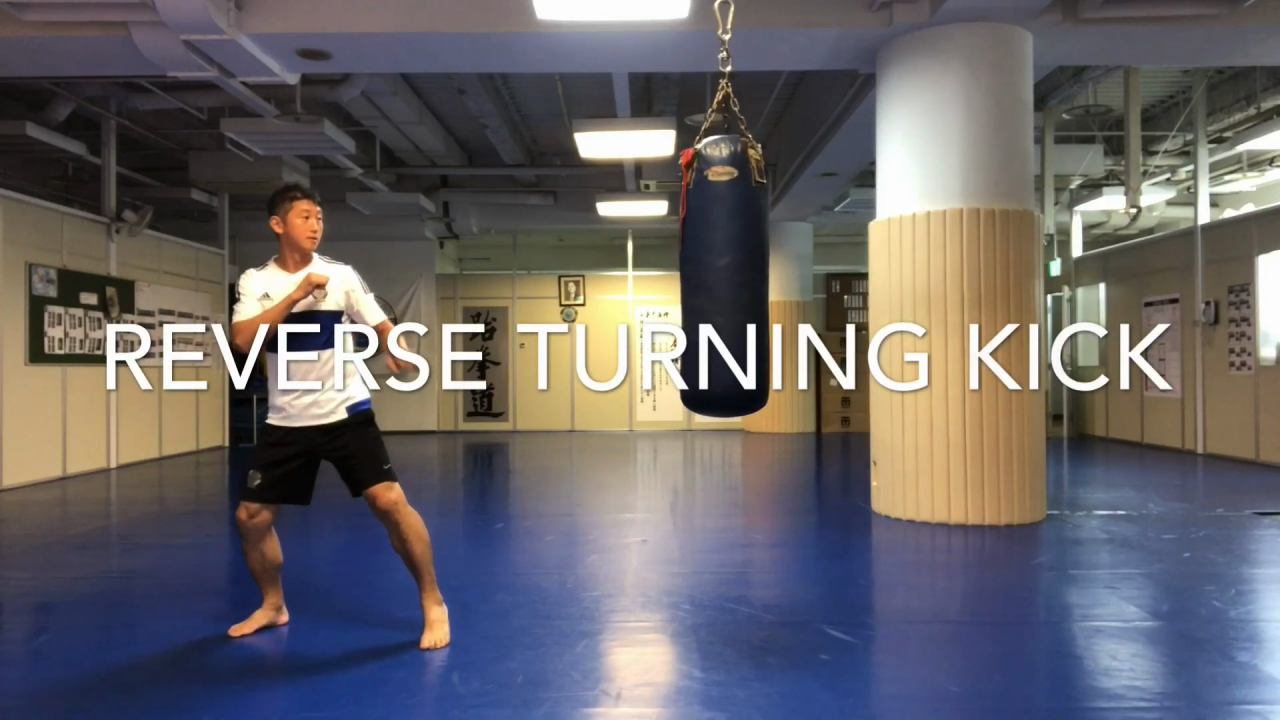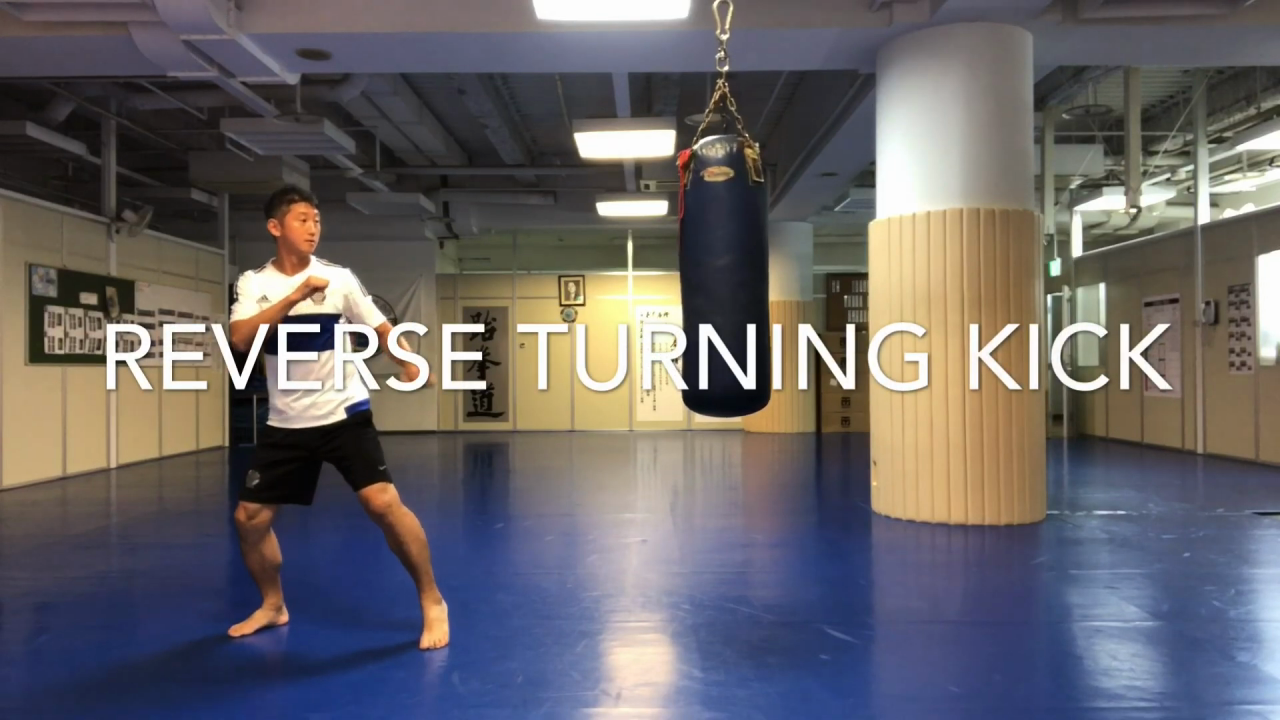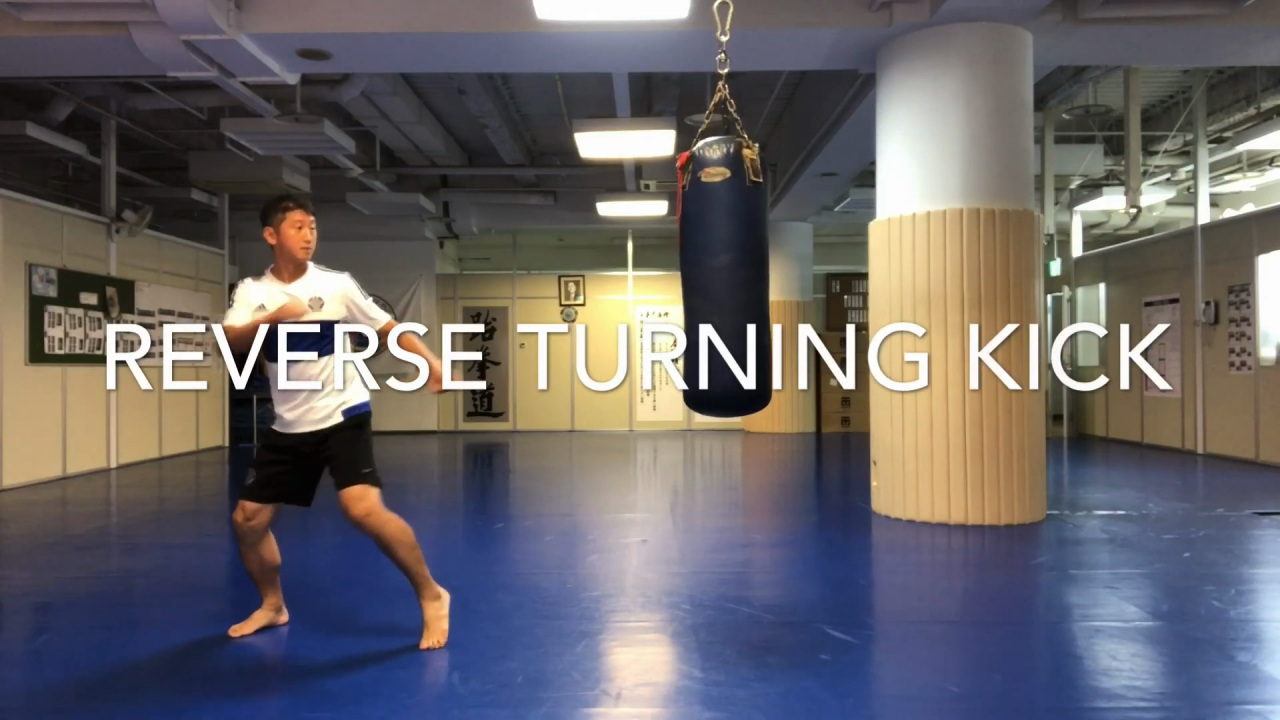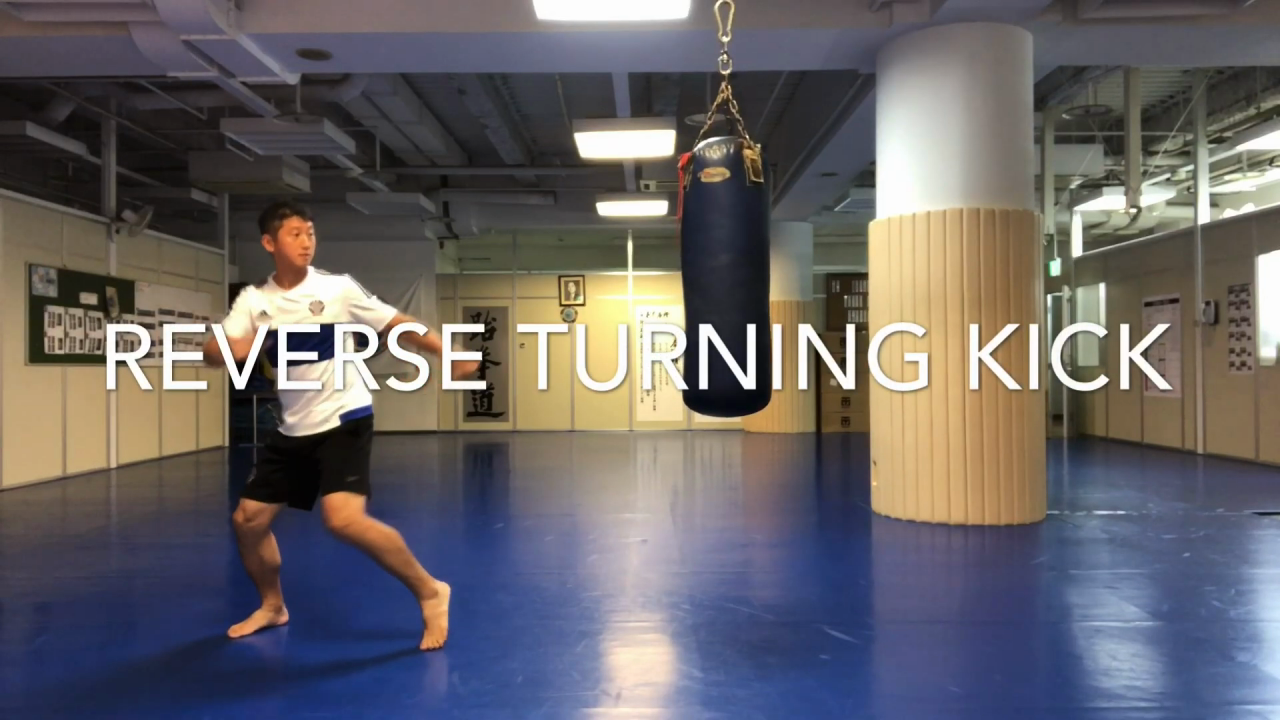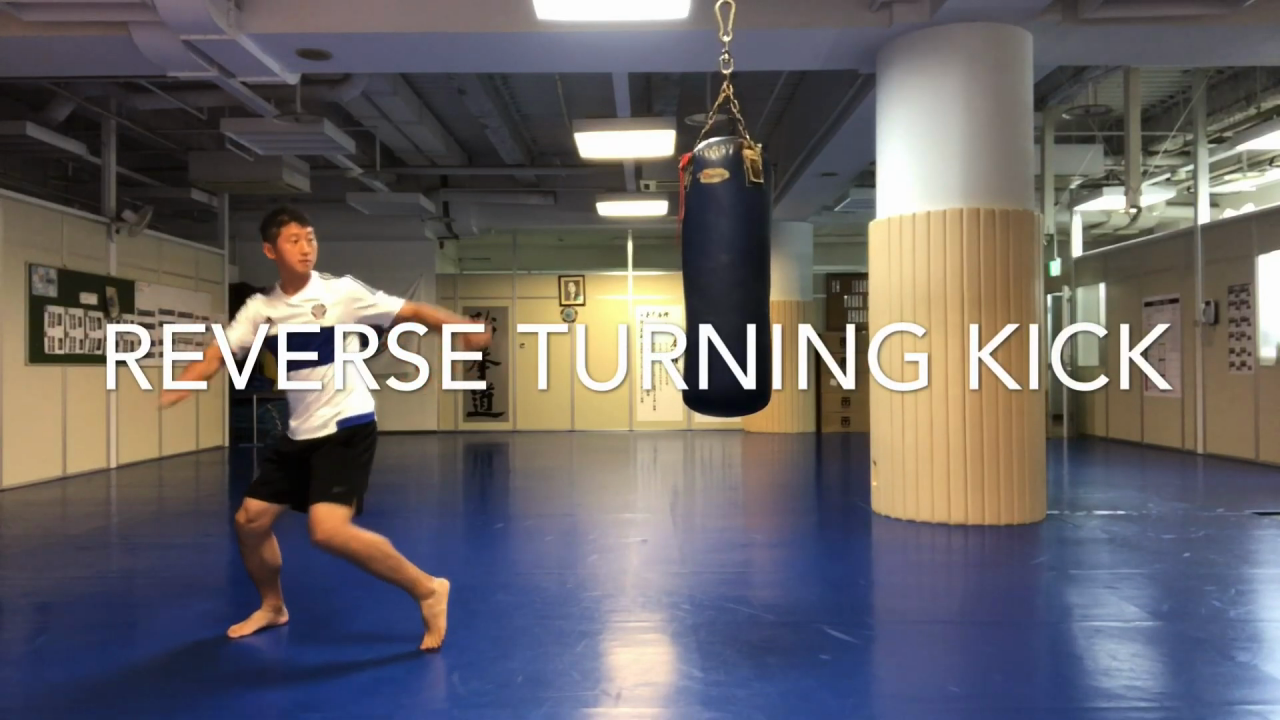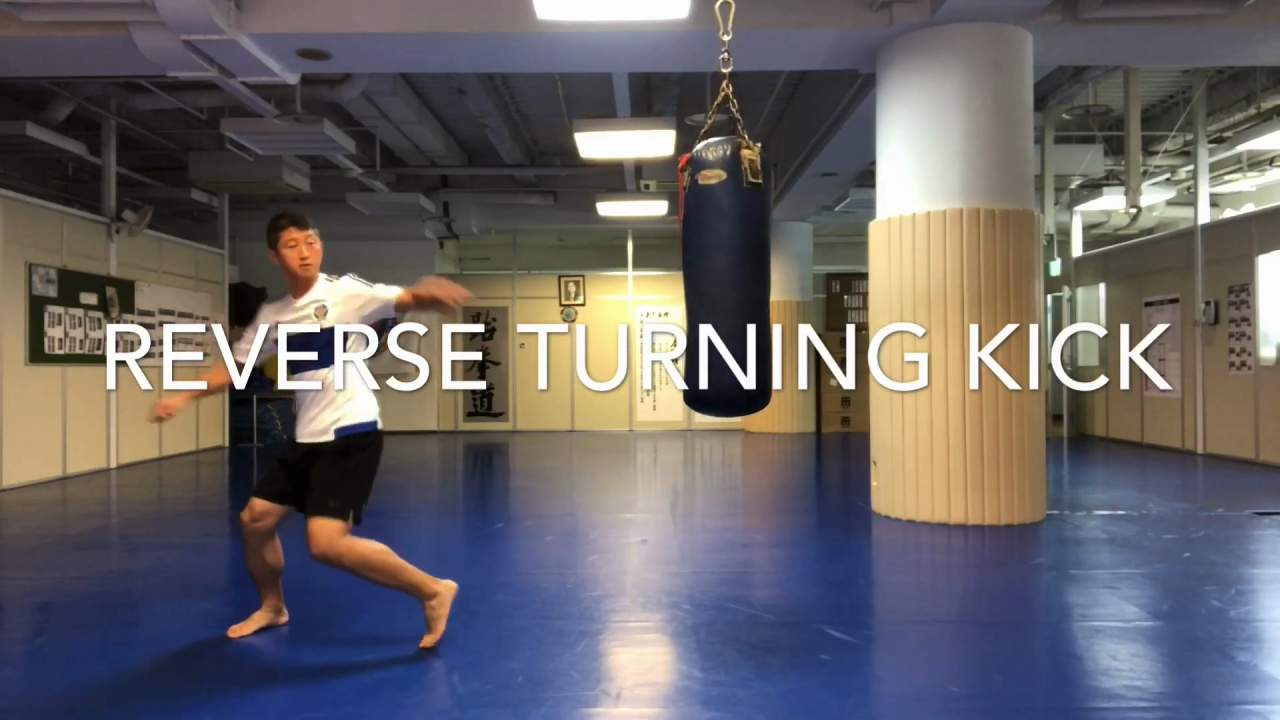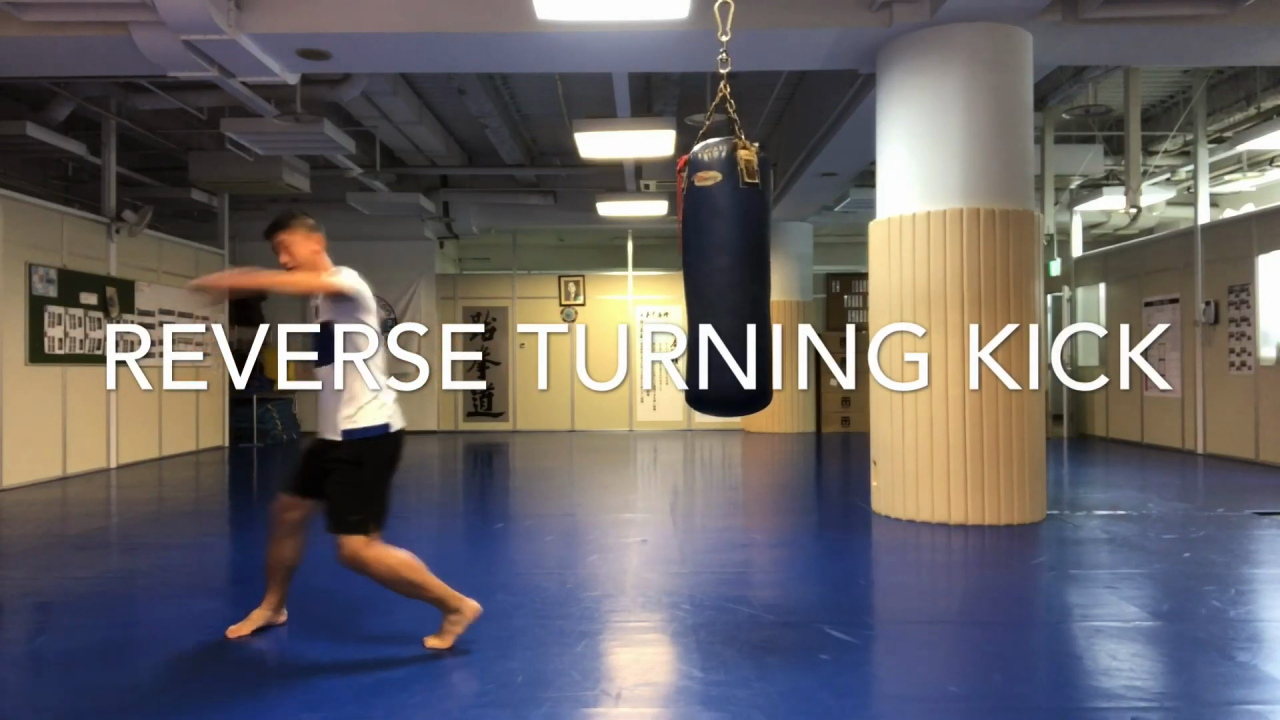
dt=0.3s
person 1, frame 1
left shoulder: (341, 275)
right shoulder: (255, 281)
left elbow: (380, 326)
right elbow: (244, 340)
left wrist: (396, 349)
right wrist: (298, 293)
left hip: (346, 412)
right hip: (286, 421)
left knee: (388, 500)
right knee: (251, 516)
left ankle: (432, 603)
right ankle: (273, 605)
person 1, frame 2
left shoulder: (339, 278)
right shoulder: (253, 283)
left elbow: (381, 328)
right elbow: (239, 339)
left wrist: (412, 365)
right wrist: (295, 296)
left hip: (344, 413)
right hip: (285, 424)
left knee: (382, 502)
right knee: (249, 517)
left ankle: (432, 601)
right ankle: (273, 605)
person 1, frame 3
left shoulder: (337, 284)
right shoulder: (251, 291)
left elbow: (387, 327)
right elbow: (227, 343)
left wrist: (432, 364)
right wrist: (273, 318)
left hip: (343, 417)
right hip: (288, 428)
left knee: (363, 508)
right knee: (247, 519)
left ankle: (432, 597)
right ankle: (272, 605)
person 1, frame 4
left shoulder: (338, 288)
right shoulder: (253, 300)
left elbow: (398, 323)
right elbow: (215, 347)
left wrist: (449, 354)
right wrist: (228, 351)
left hip: (345, 422)
right hip: (292, 431)
left knee: (343, 518)
right knee: (248, 519)
left ankle: (429, 592)
right ankle: (272, 606)
person 1, frame 5
left shoulder: (340, 292)
right shoulder: (259, 307)
left elbow: (412, 311)
right elbow: (219, 351)
left wrist: (462, 329)
right wrist: (182, 381)
left hip: (347, 428)
right hip: (298, 436)
left knee: (328, 530)
right knee: (249, 520)
left ankle: (426, 589)
right ankle: (272, 606)
person 1, frame 6
left shoulder: (347, 291)
right shoulder: (271, 314)
left elbow: (411, 298)
right elbow: (235, 365)
left wrist: (430, 293)
right wrist: (185, 397)
left hip: (351, 434)
right hip: (305, 438)
left knee: (326, 541)
right knee: (255, 519)
left ankle: (432, 590)
right ankle: (271, 607)
person 1, frame 7
left shoulder: (345, 287)
right shoulder: (322, 301)
left elbow: (327, 282)
left wrist: (242, 279)
left hip: (367, 435)
right hip: (336, 435)
left knee: (358, 549)
right knee: (287, 513)
left ankle: (456, 606)
right ankle: (273, 606)
